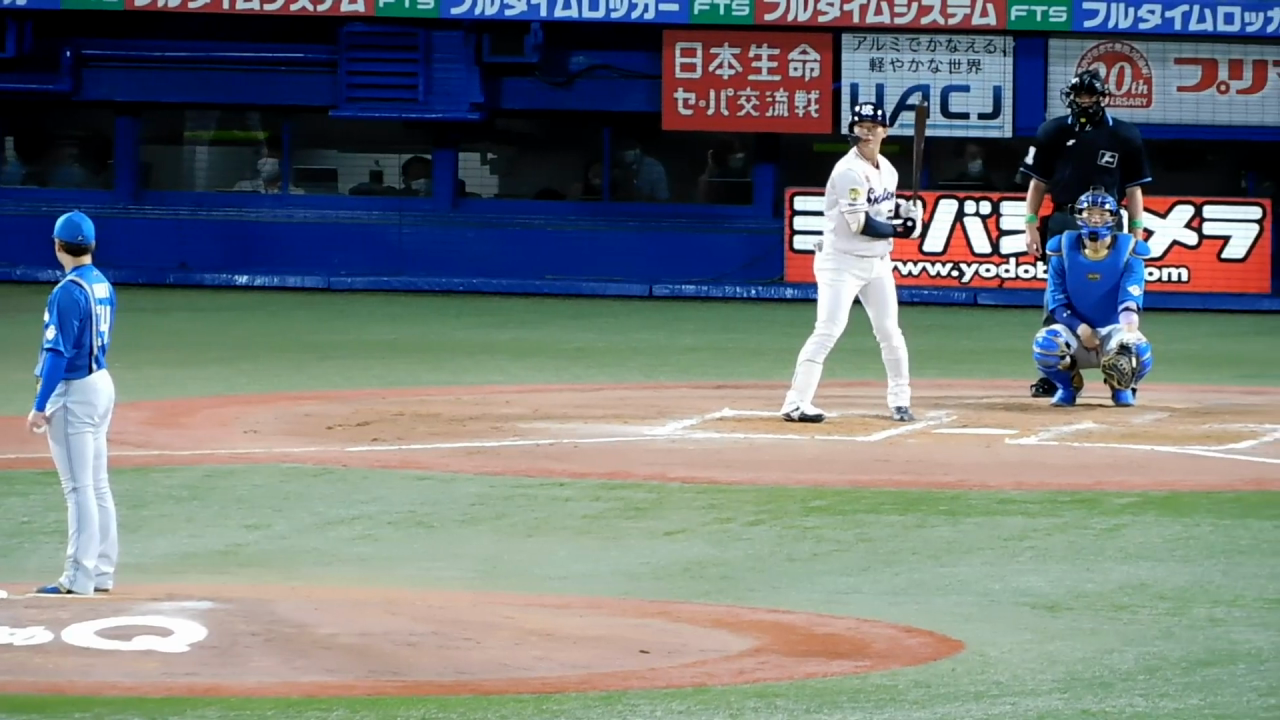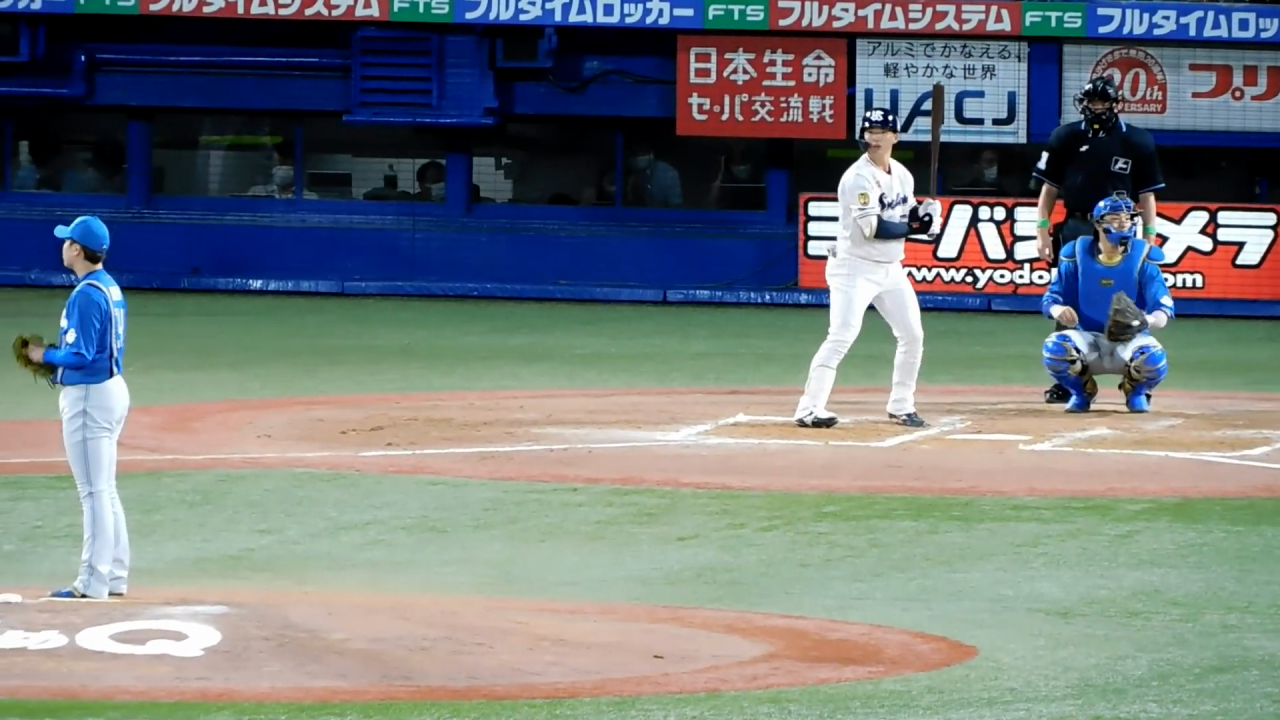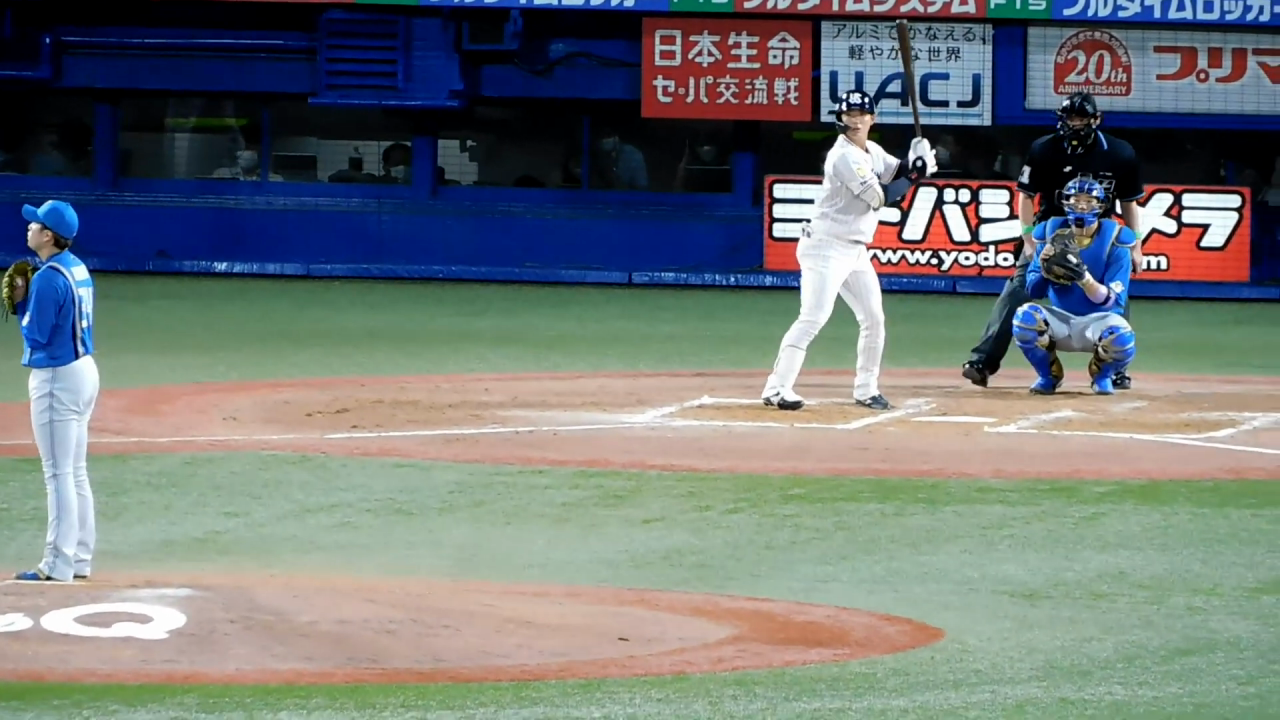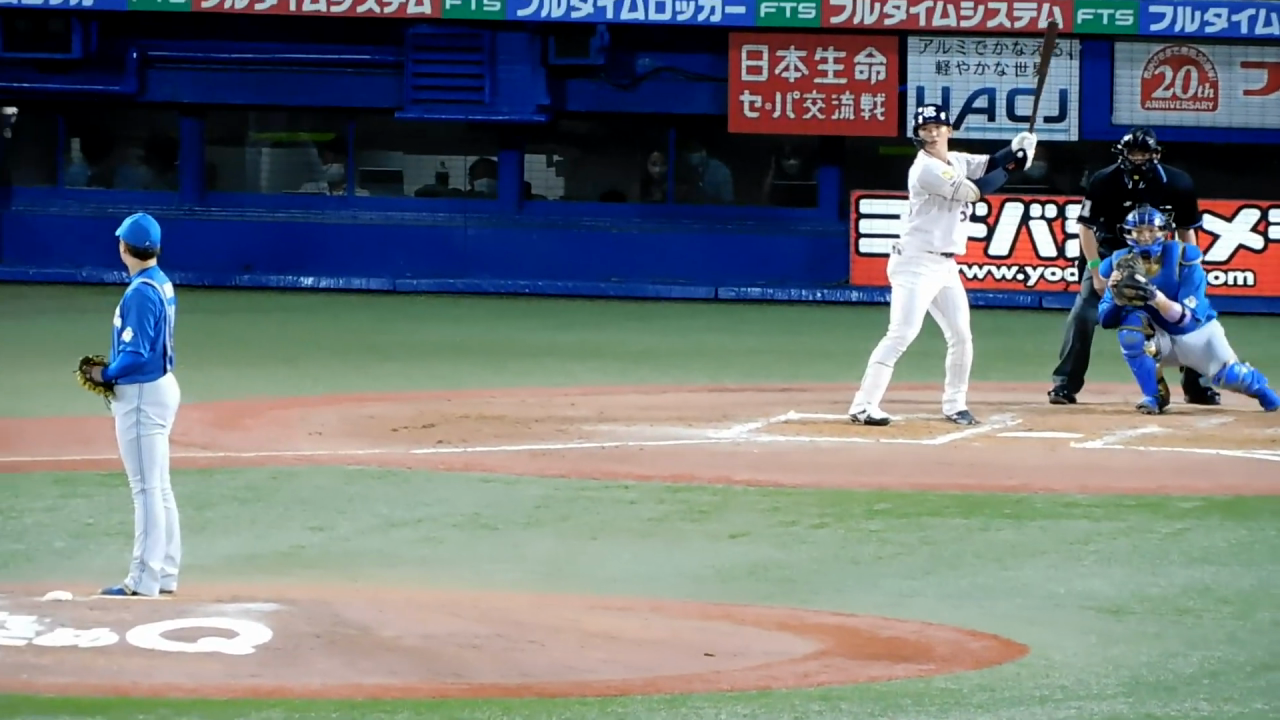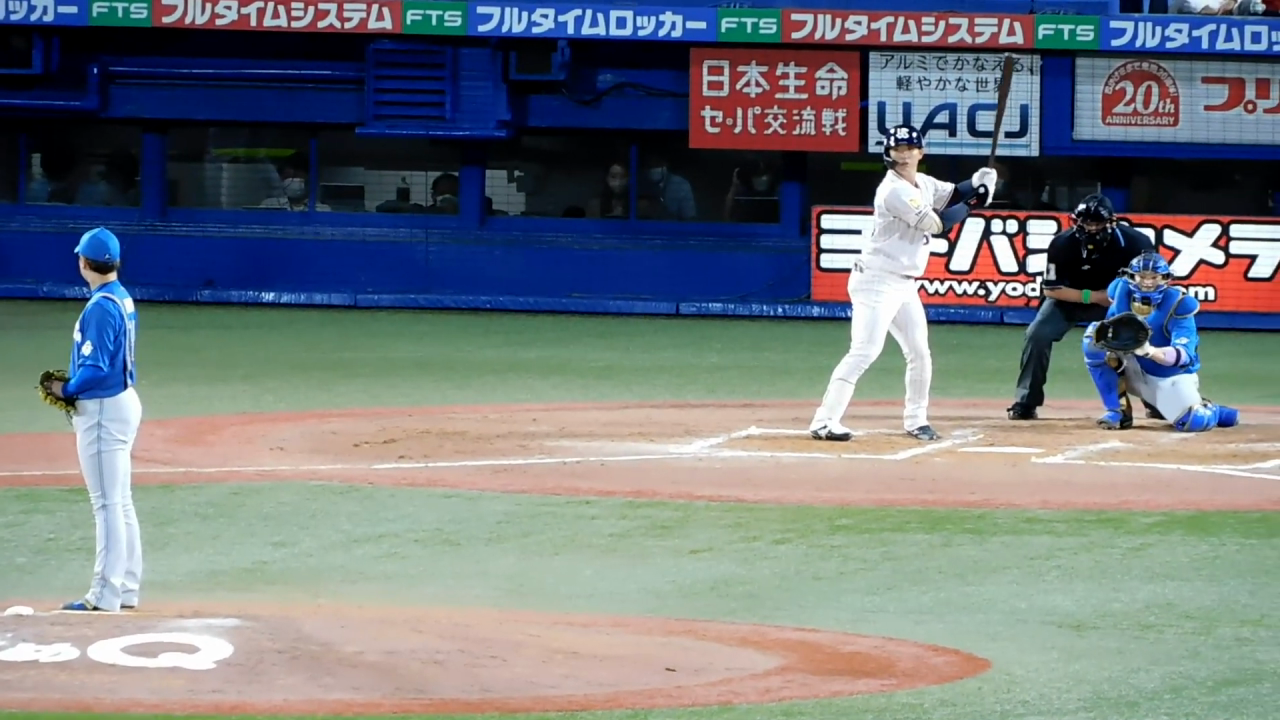
dt=1s
person 1, frame 1
left shoulder: (68, 290)
right shoulder: (103, 285)
left elbow: (58, 353)
left wrist: (40, 406)
left hip: (74, 392)
right hip: (101, 384)
left knee: (78, 488)
right knee: (97, 485)
left ankle: (80, 578)
right ankle: (102, 570)
person 1, frame 2
left shoulder: (85, 295)
right shoulder: (110, 288)
left elbow: (78, 356)
left wrist: (43, 355)
right wrist: (55, 352)
left hip: (89, 397)
right hip: (112, 390)
left knee: (93, 492)
right knee: (106, 491)
left ankle: (93, 583)
right ankle: (114, 576)
person 1, frame 3
left shoulder: (48, 276)
right shoulder: (77, 267)
left elbow: (35, 336)
left wrist: (21, 304)
right wrist: (28, 300)
left hip: (58, 378)
right hip: (82, 371)
left knee: (59, 474)
right knee: (74, 472)
left ankle: (59, 565)
right ankle: (79, 557)
person 1, frame 4
left shoulder: (140, 292)
right shoulder: (161, 283)
left elbow: (135, 354)
left wrist: (104, 375)
right wrist: (113, 370)
left hip: (142, 394)
right hip: (160, 386)
left knee: (146, 488)
right knee: (158, 487)
left ankle: (145, 580)
right ankle: (165, 572)
person 1, frame 5
left shoulder: (100, 306)
right shoulder: (123, 299)
left elbow: (95, 368)
left wrist: (66, 390)
right wrist: (74, 386)
left hip: (104, 409)
right hip: (122, 400)
left knee: (107, 503)
right knee: (120, 502)
left ankle: (106, 595)
right ankle: (126, 588)
person 2, frame 1
left shoulder: (887, 170)
right shoulder: (848, 171)
right elbow: (860, 223)
left wrist: (905, 211)
right wrist: (899, 230)
left hip: (878, 262)
right hip: (841, 261)
left knee: (889, 331)
right knee: (828, 331)
left ankle: (899, 399)
right ankle: (796, 403)
person 2, frame 2
left shoulder: (902, 174)
right shoulder: (858, 177)
left elbow: (905, 214)
right elbow: (873, 228)
left wrist: (923, 214)
right wrist: (916, 228)
left hip: (890, 268)
right hip: (854, 267)
left knee: (912, 334)
right knee: (841, 337)
left ankle: (901, 405)
right ankle: (808, 409)
person 2, frame 3
left shoulder: (873, 151)
right shoulder: (844, 156)
left elbow: (897, 173)
right elbow: (878, 197)
left wrist: (915, 161)
right wrist: (913, 176)
left hip: (857, 249)
right hip: (826, 246)
left knee: (874, 319)
right knee: (812, 318)
left ankle: (866, 389)
right ankle: (777, 388)
person 2, frame 4
left shoulder: (956, 160)
right shoulder: (926, 169)
left elbow: (989, 164)
right elbow: (974, 191)
left wrist: (1015, 148)
right wrist: (1013, 166)
left hip: (946, 265)
right hip: (917, 263)
left knee: (961, 337)
right knee: (901, 334)
left ankle: (954, 404)
right ankle: (864, 406)
person 2, frame 5
left shoulder: (922, 182)
right shoulder: (894, 190)
left elbow: (952, 195)
right elbow: (937, 224)
left wrist: (976, 183)
right wrist: (974, 202)
left hip: (904, 283)
right hip: (877, 280)
left knee: (919, 353)
right knee: (864, 352)
left ankle: (915, 420)
right ankle: (824, 421)
person 3, frame 1
left shoulder: (1125, 135)
right shoulder: (1053, 131)
left elbow: (1133, 189)
right elbow: (1038, 183)
left wrist: (1136, 233)
right wrist: (1031, 225)
right hip: (1063, 223)
person 3, frame 2
left shoulder: (1138, 141)
right shoulder: (1065, 137)
left elbow: (1147, 195)
right elbow: (1050, 187)
left wrist: (1149, 238)
right wrist: (1043, 229)
right hip: (1076, 229)
person 3, frame 3
left shoulder: (1120, 153)
right shoulder: (1044, 149)
left elbow: (1129, 202)
right elbow: (1026, 196)
left wrist: (1135, 245)
right wrist: (1029, 239)
right knee: (1018, 290)
right ankle: (983, 360)
person 3, frame 4
left shoulder: (1178, 183)
right shoulder: (1104, 181)
left elbow: (1186, 230)
right elbow: (1086, 227)
right wrist: (1096, 271)
right hip: (1111, 256)
right knee: (1083, 314)
left ankle: (1197, 386)
right ankle: (1065, 384)
person 3, frame 5
left shoulder: (1136, 243)
right shoulder: (1063, 244)
right elbow: (1051, 290)
right wrist: (1092, 296)
right hip: (1071, 297)
right knee: (1038, 334)
right ankle: (1026, 402)
person 4, frame 1
left shoulder: (1128, 251)
right shoulder: (1063, 249)
left elbow: (1131, 301)
right elbow: (1056, 302)
left wrist: (1129, 338)
right wrist: (1081, 329)
left hip: (1114, 331)
right hip: (1074, 330)
left knee: (1139, 352)
right knee: (1044, 344)
left ankle: (1122, 387)
right ankle: (1068, 385)
person 4, frame 2
left shoulder: (1143, 259)
right shoulder: (1077, 255)
left elbow: (1164, 308)
right elbow: (1050, 298)
left wrist: (1148, 321)
right wrist: (1057, 309)
left hip: (1130, 340)
right hip: (1087, 339)
left knee: (1154, 359)
right knee: (1054, 348)
left ankle: (1136, 391)
right ankle: (1081, 391)
person 4, frame 3
left shoulder: (1115, 241)
right shoulder: (1051, 233)
left elbow: (1113, 301)
right elbow: (1033, 292)
left wrist: (1084, 277)
right wrist: (1045, 269)
left hip: (1098, 320)
right hip: (1060, 319)
left knee: (1122, 341)
right knee: (1024, 317)
left ankle: (1102, 374)
right ankle: (1049, 374)
person 4, frame 4
left shoulder: (1184, 260)
right shoulder: (1121, 264)
left elbow: (1189, 318)
right elbow: (1106, 321)
left wrist: (1155, 297)
right wrist: (1117, 298)
left hip: (1197, 332)
right hip: (1161, 334)
left knee: (1231, 377)
right knee: (1130, 328)
left ankle: (1259, 388)
right ankle: (1154, 396)
person 4, frame 5
left shoulder: (1178, 306)
right shoulder: (1122, 296)
left elbow: (1185, 355)
left wrist: (1149, 351)
left hip: (1172, 377)
right hip: (1135, 373)
left knee: (1195, 422)
right knee: (1095, 332)
left ankle: (1214, 411)
right ankle: (1117, 411)
